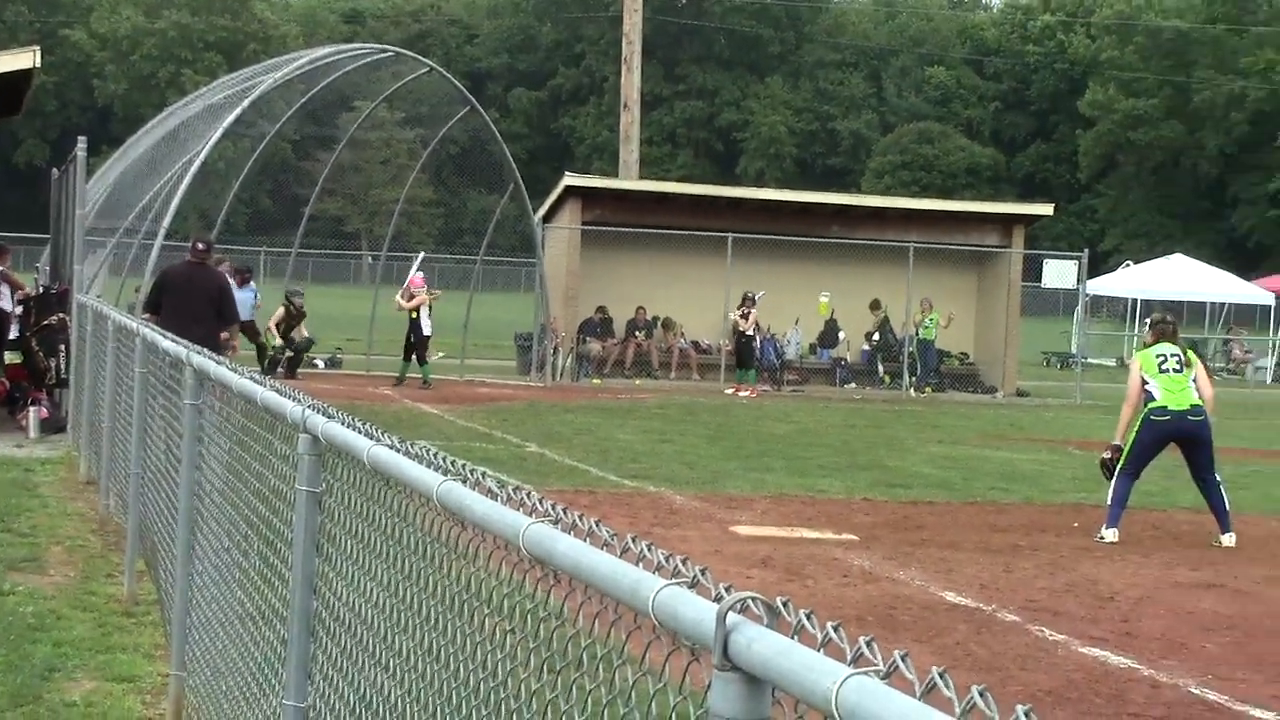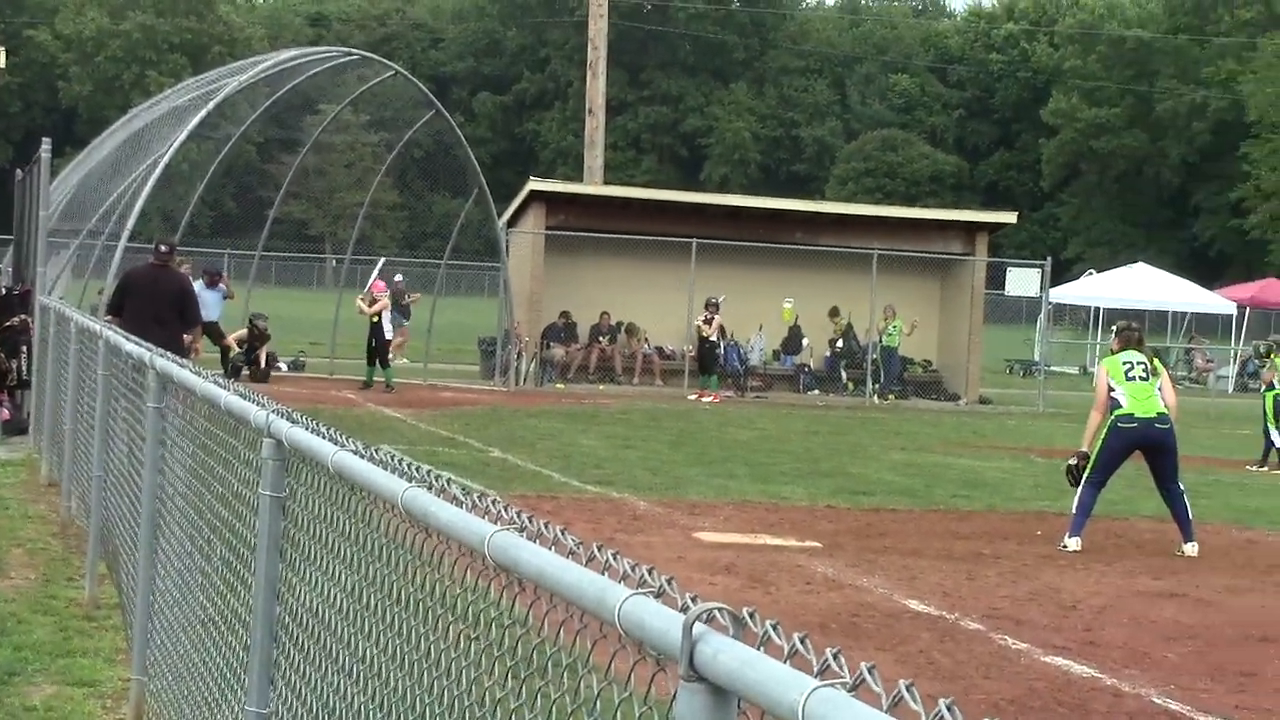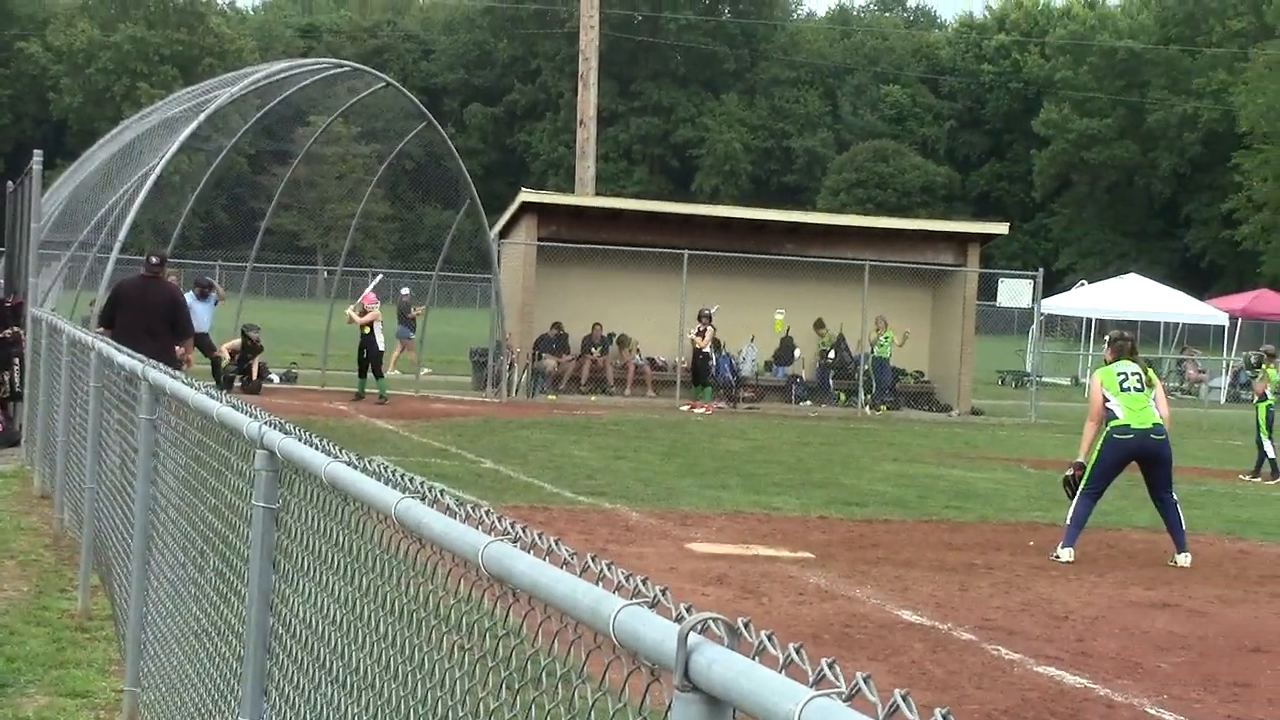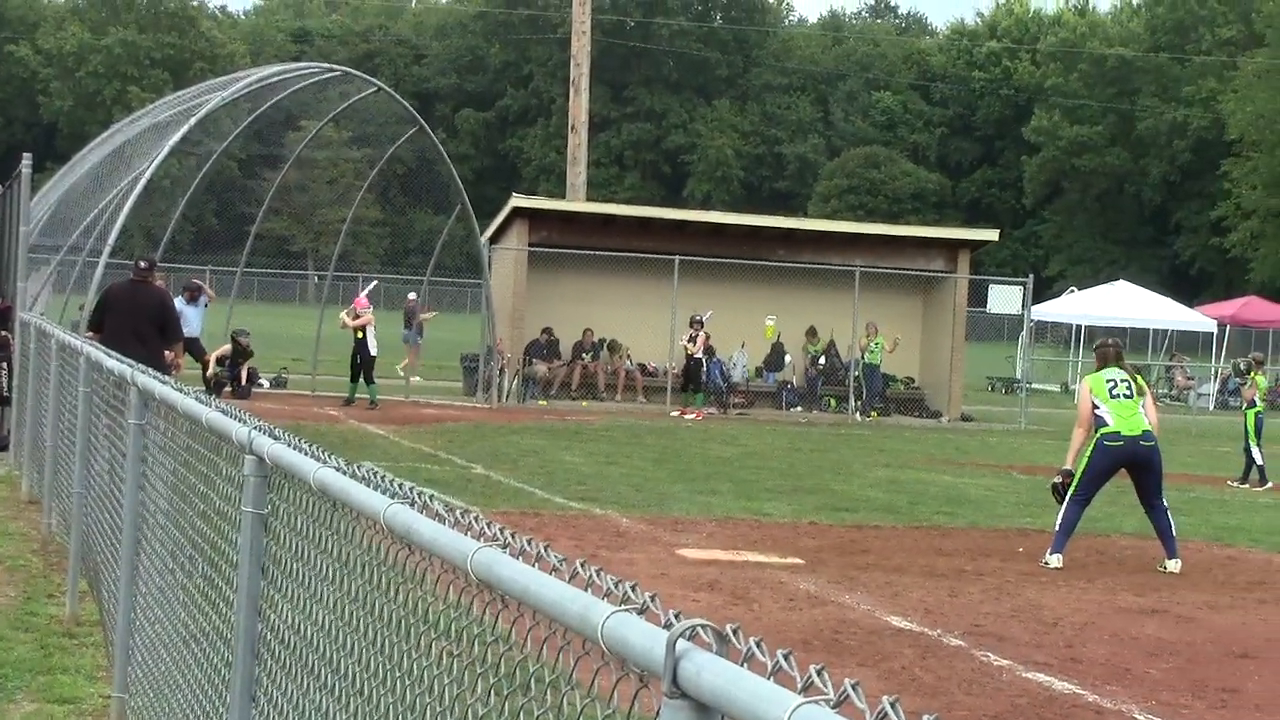
dt=0.3s
person 1, frame 1
left shoulder: (1141, 357)
right shoulder: (1190, 355)
left elbow: (1131, 403)
right elbow: (1208, 395)
left wrist: (1117, 441)
right wrist: (1199, 426)
left hip: (1159, 418)
right hip: (1194, 418)
left knee: (1126, 471)
right knee: (1207, 477)
left ankle: (1110, 529)
right ankle: (1227, 533)
person 1, frame 2
left shoulder: (1107, 364)
right shoulder: (1155, 363)
left elbow: (1099, 410)
right elbow: (1172, 403)
left wrist: (1084, 448)
right wrist: (1162, 435)
left hip: (1125, 425)
right hip: (1160, 426)
left knee: (1092, 481)
right knee: (1171, 485)
left ankle: (1073, 537)
right ankle: (1189, 543)
person 1, frame 3
left shoulder: (1101, 374)
right shoulder: (1148, 373)
left elbow: (1094, 421)
right elbow: (1165, 415)
left wrist: (1081, 458)
right wrist: (1157, 443)
left hip: (1121, 437)
right hip: (1155, 436)
left knee: (1089, 491)
right knee: (1165, 495)
left ankle: (1066, 548)
right ankle: (1182, 553)
person 1, frame 4
left shoulder: (1090, 381)
right shoulder: (1137, 380)
left elbow: (1083, 427)
right elbow: (1153, 421)
left wrist: (1068, 465)
right wrist: (1145, 452)
left hip: (1110, 443)
right hip: (1145, 443)
left knee: (1077, 498)
right knee: (1154, 502)
left ankle: (1054, 554)
right ankle: (1172, 559)
